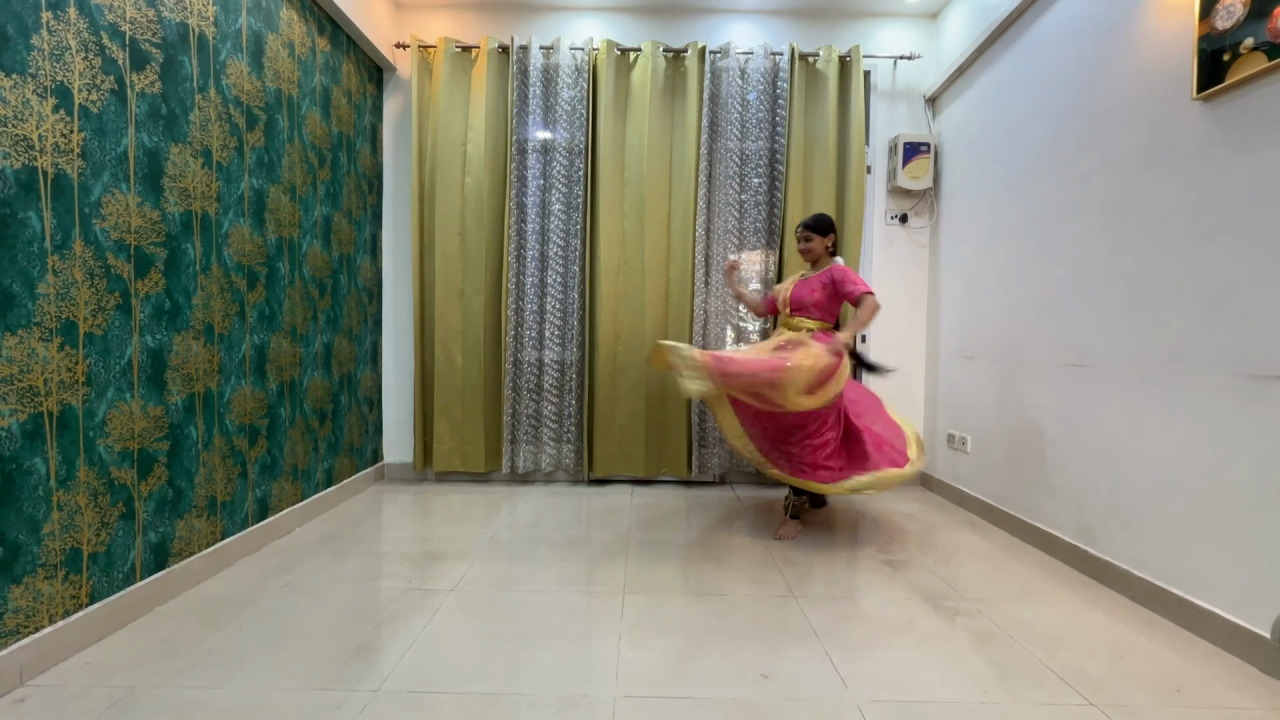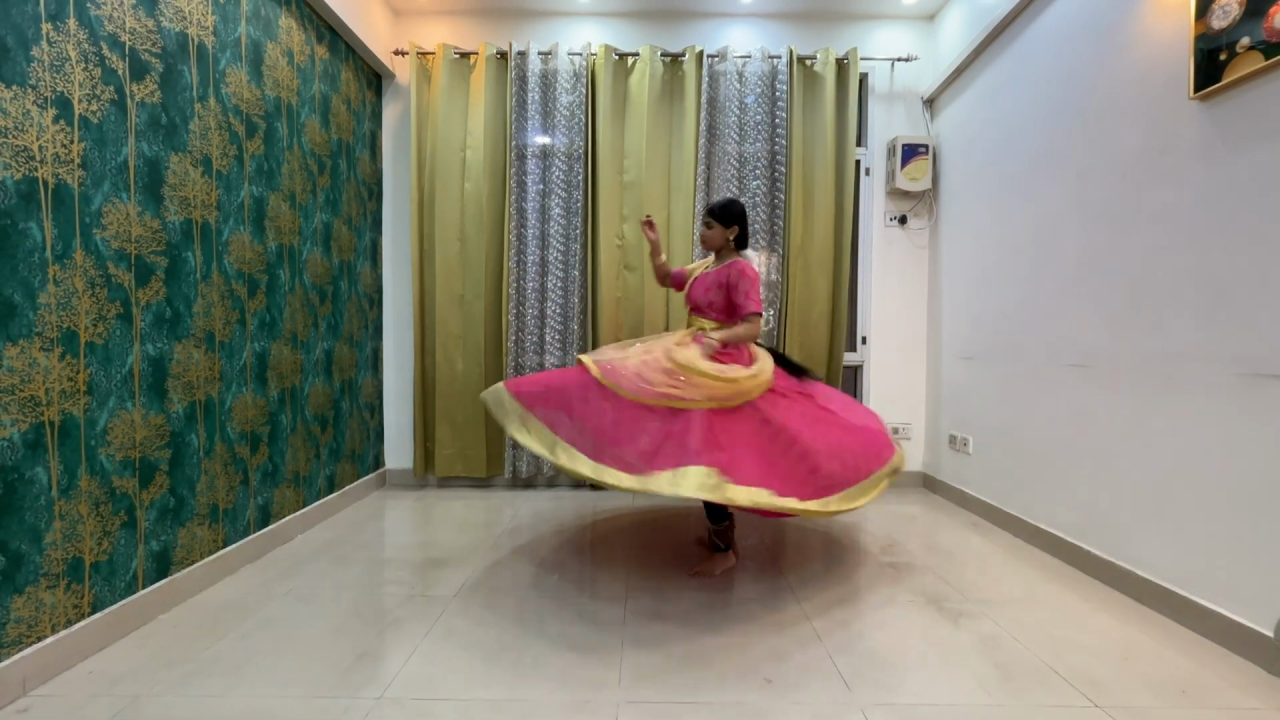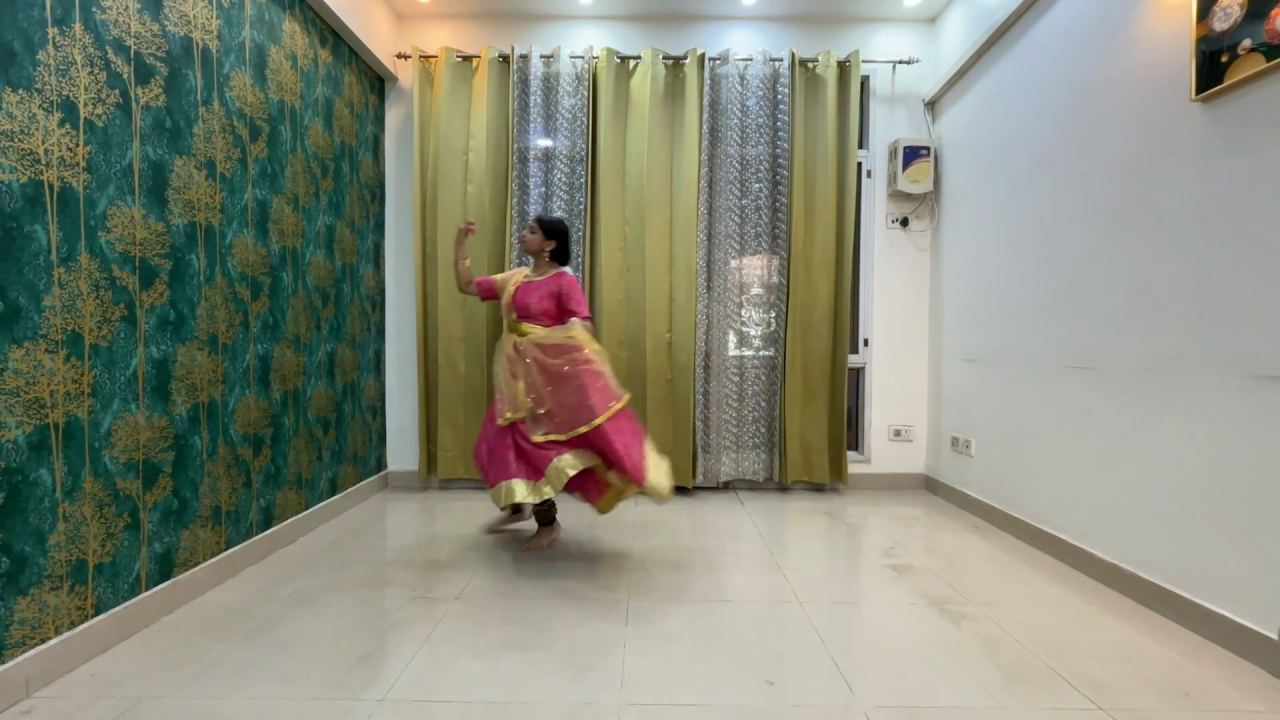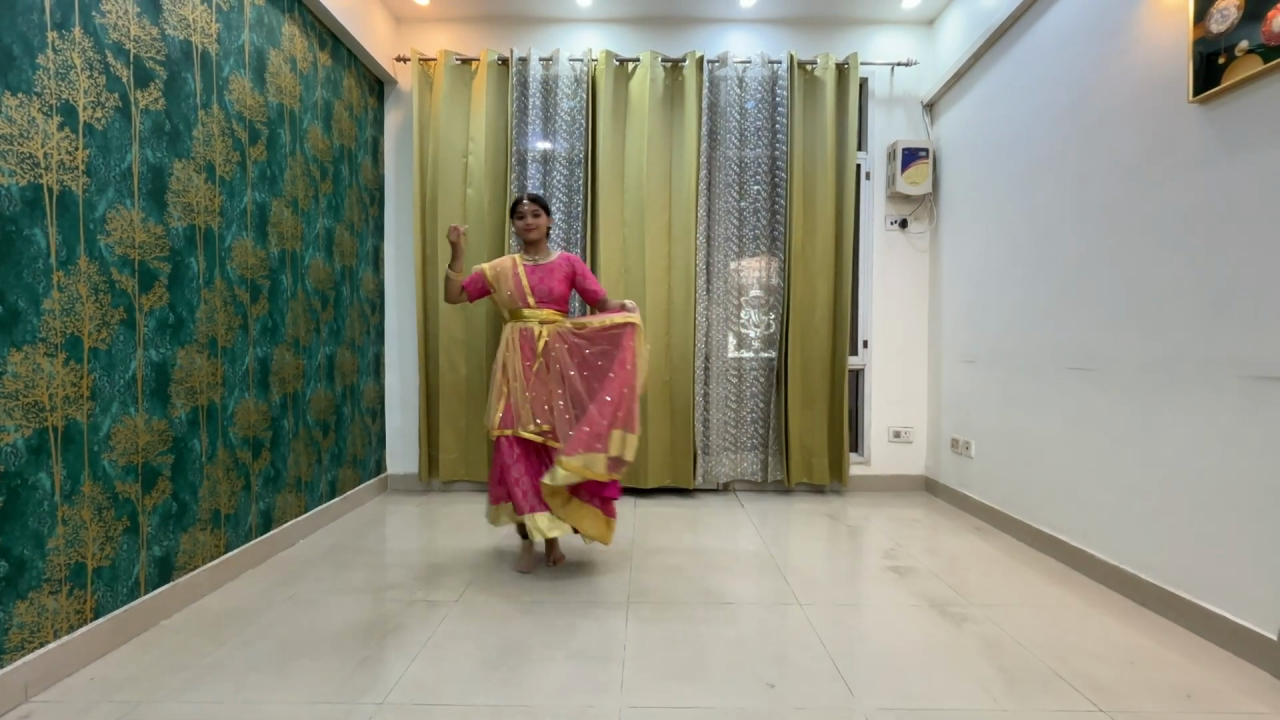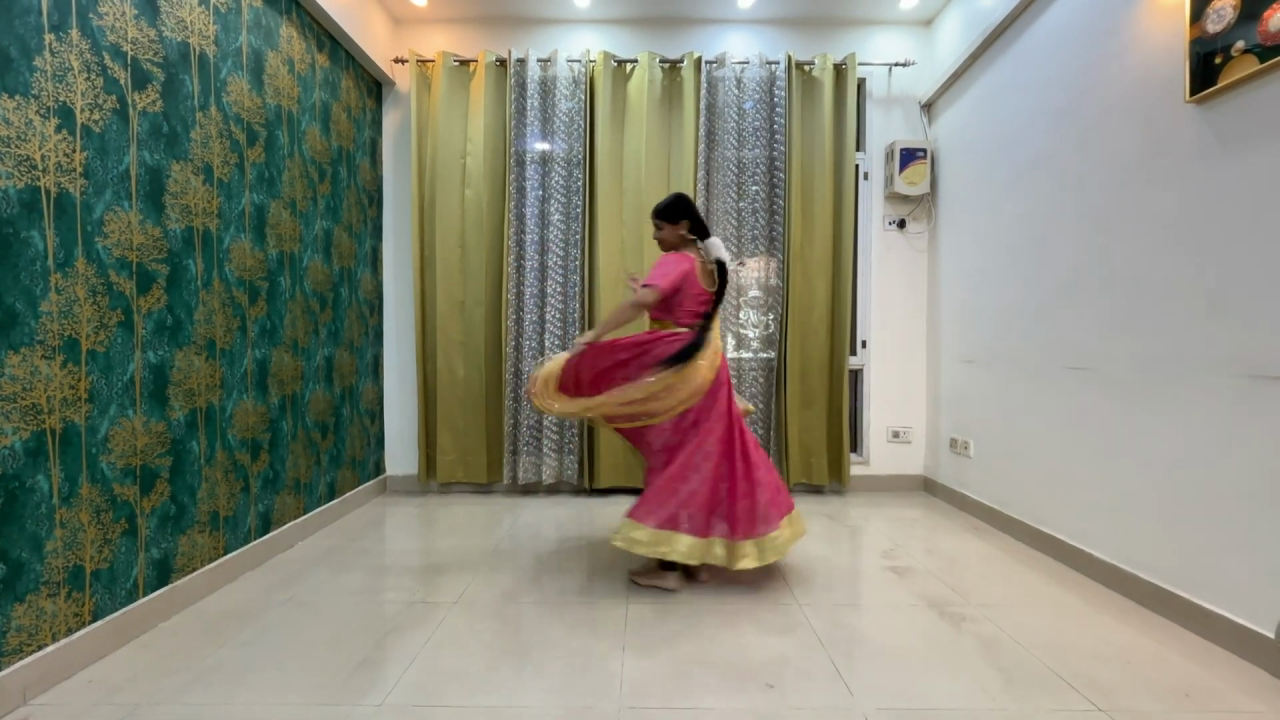
dt=1s
person 1, frame 1
left shoulder: (839, 273)
right shoulder: (795, 281)
left elbow: (871, 303)
right elbow: (760, 309)
left wrist: (847, 335)
right wrist: (734, 285)
left hip: (816, 358)
right hip: (788, 355)
left knee: (806, 435)
right knee: (789, 433)
left ankle: (794, 514)
right ankle: (811, 496)
person 1, frame 2
left shoulder: (742, 271)
right shoulder: (707, 267)
left elbow: (752, 327)
right elbow: (666, 279)
left wrist: (712, 341)
right wrist: (655, 246)
left hip: (722, 365)
right hip: (697, 360)
left knee: (706, 450)
right knee: (701, 445)
left ankle: (724, 548)
right ankle: (721, 529)
person 1, frame 3
left shoulder: (563, 281)
right shoulder: (514, 279)
left elbow: (584, 326)
right elbow: (466, 285)
left wrist: (577, 331)
right wrist: (461, 244)
left hip: (544, 367)
right hip: (515, 367)
left knee: (531, 440)
right knee: (510, 440)
left ankle: (547, 523)
right ankle: (517, 508)
person 1, frame 4
left shoulder: (569, 263)
right shoulder: (500, 269)
left elbow: (602, 303)
right elbow: (453, 296)
left wrist: (624, 307)
right wrist: (457, 251)
left hip: (560, 356)
right hip: (518, 358)
left knee: (564, 442)
right knee: (520, 446)
left ankle: (553, 536)
right ankle: (529, 537)
person 1, frame 5
left shoulder: (673, 264)
right shoulder: (707, 265)
left elbow: (645, 299)
left wrist: (593, 337)
left hip: (672, 364)
right hip: (703, 364)
left knee: (675, 461)
right knee: (701, 457)
left ankle: (669, 565)
right ankle: (689, 557)
